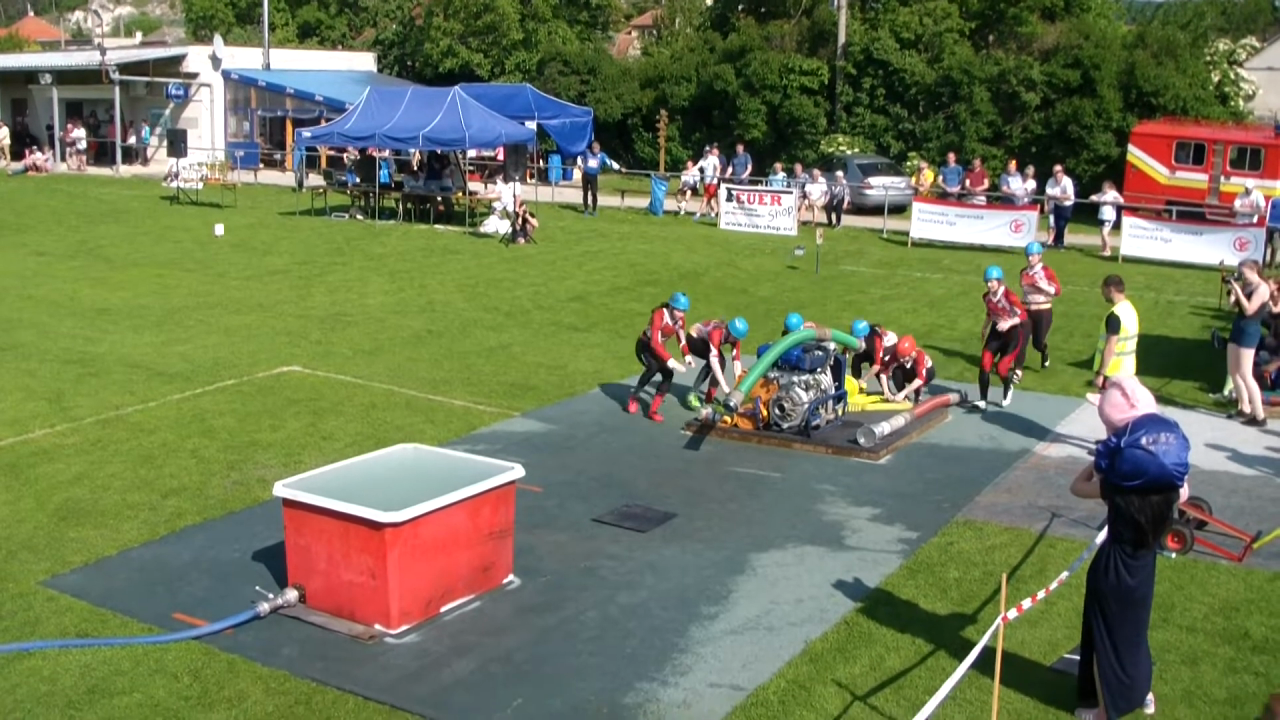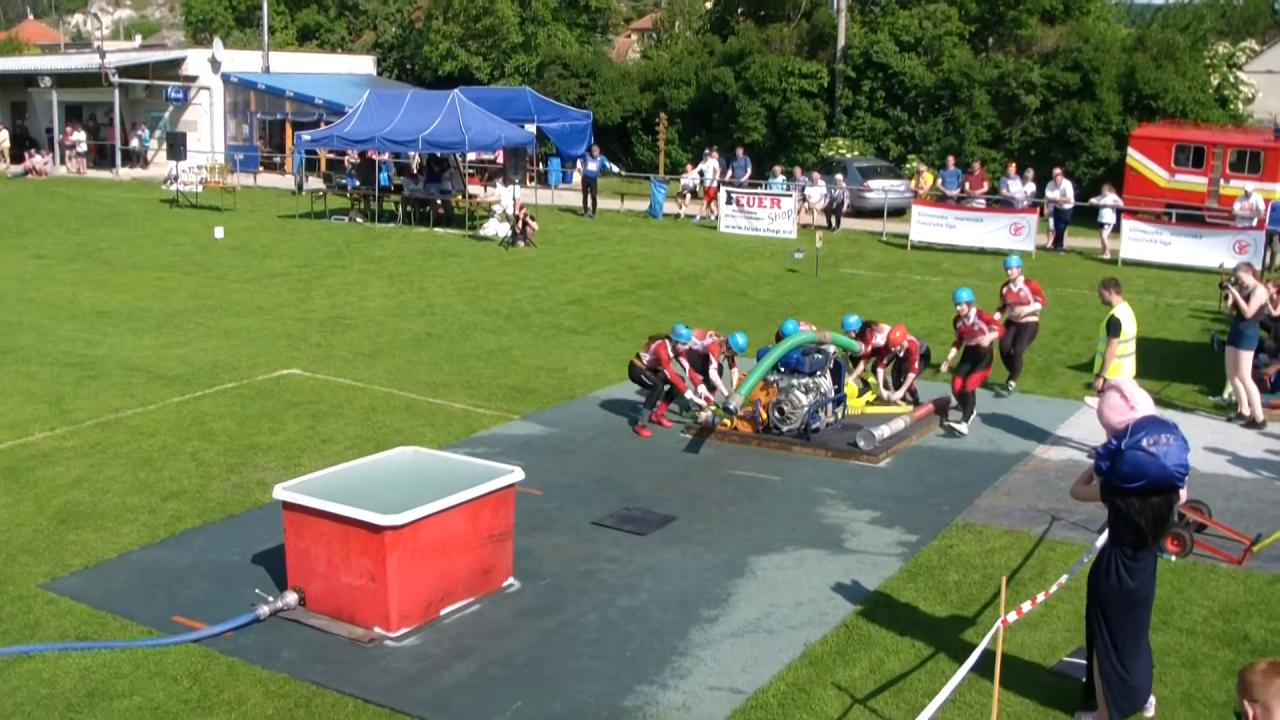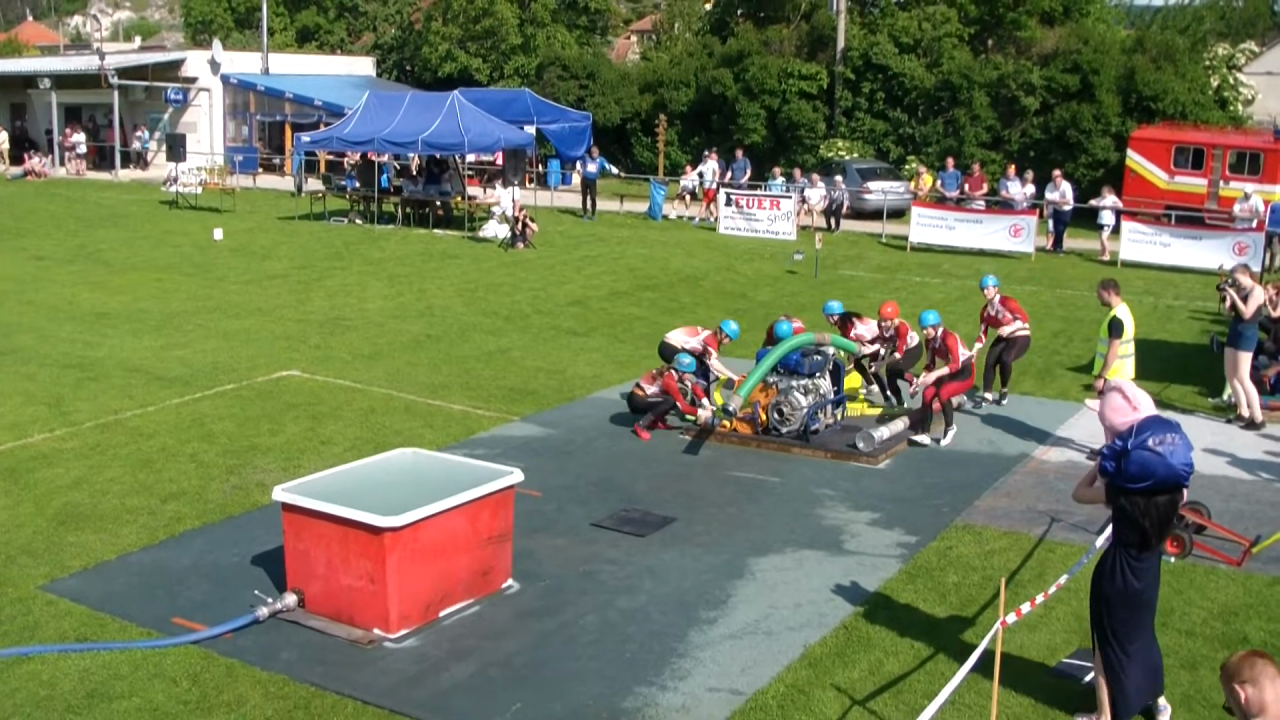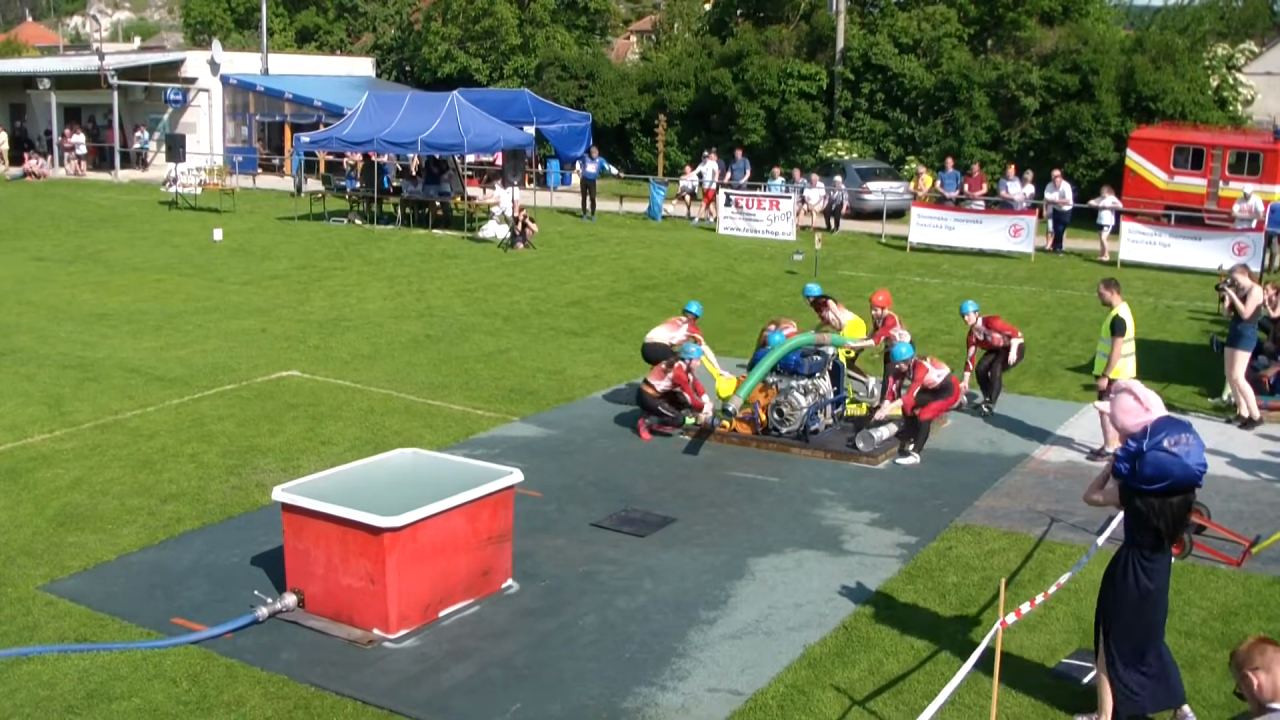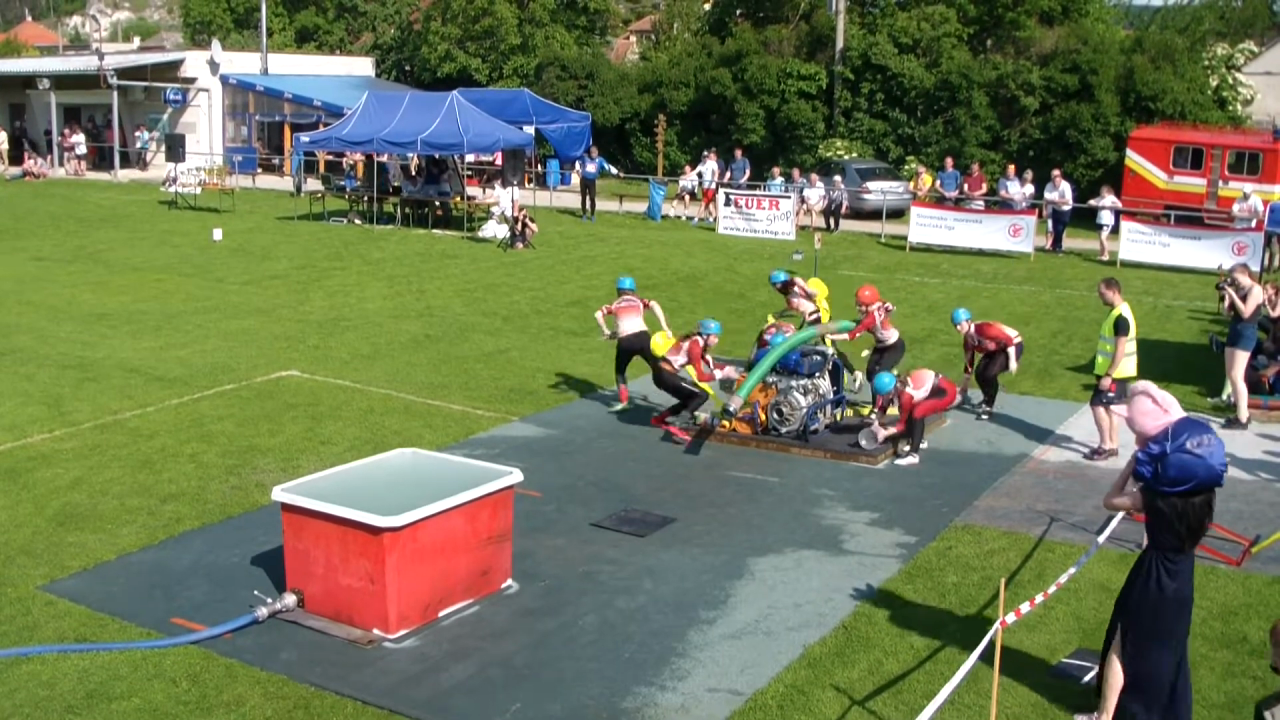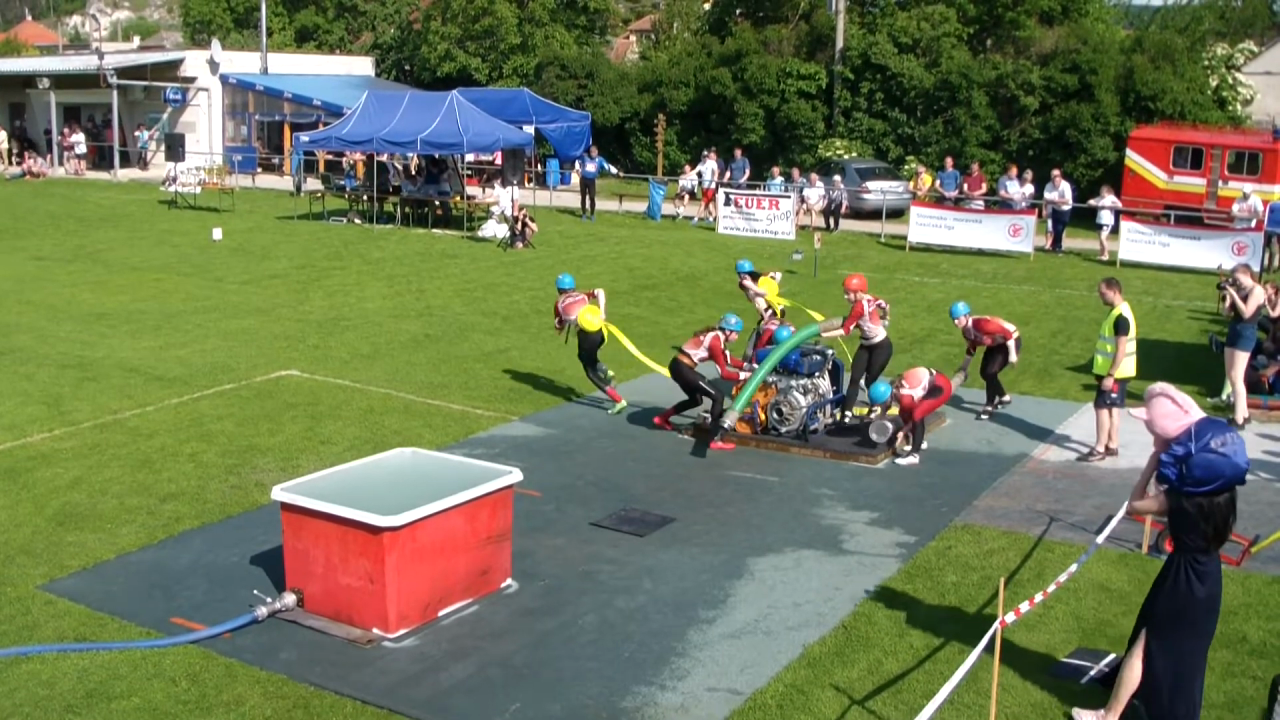
dt=0.2s
person 1, frame 1
left shoulder: (1117, 484)
right shoulder: (1169, 482)
left elbow: (1077, 486)
right elbow: (1182, 494)
left wrist: (1105, 457)
left hip: (1113, 566)
right hip: (1144, 563)
left knee: (1105, 636)
right knee: (1133, 629)
right ankle: (1141, 692)
person 1, frame 2
left shoulder: (1117, 487)
right shoulder: (1168, 483)
left elbow: (1076, 490)
right elbow: (1180, 497)
left wrist: (1104, 459)
left hip: (1114, 569)
right hip: (1144, 565)
left knee: (1106, 640)
right knee: (1133, 632)
person 1, frame 3
left shoulder: (1122, 488)
right shoulder: (1170, 482)
left elbow: (1079, 493)
left wrist: (1106, 456)
left hip: (1118, 568)
right hip: (1148, 566)
left knee: (1108, 642)
right knee: (1138, 633)
person 1, frame 4
left shoulder: (1135, 489)
right shoulder: (1181, 483)
left elbow: (1090, 496)
left wrist: (1117, 458)
left hip: (1130, 570)
right hip: (1158, 568)
left knee: (1110, 645)
right knee: (1147, 638)
person 1, frame 5
left shoulder: (1158, 493)
right shoulder: (1199, 483)
left elbow: (1111, 501)
left wrist: (1133, 462)
left hip: (1156, 572)
right hip: (1181, 571)
left knee: (1123, 646)
right knee: (1168, 647)
person 1, frame 6
left shoulder: (1184, 494)
right shoulder: (1219, 482)
left elbow: (1134, 506)
left wrist: (1150, 467)
left hip: (1183, 577)
right hip: (1207, 575)
left knee: (1139, 647)
right knee: (1185, 654)
